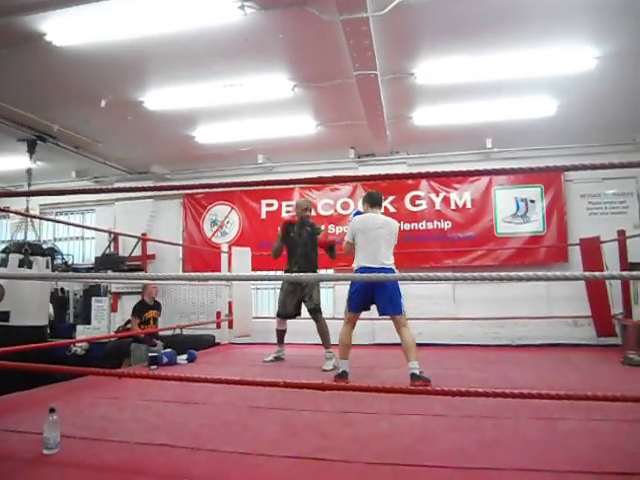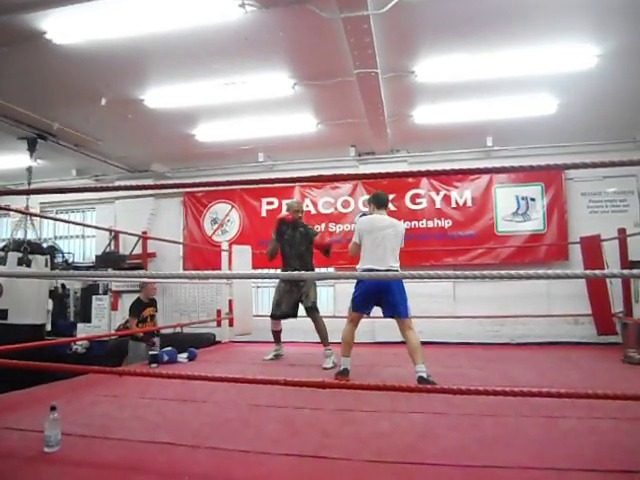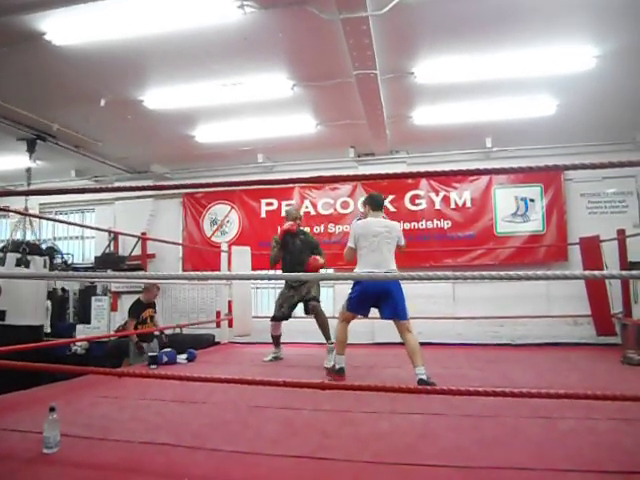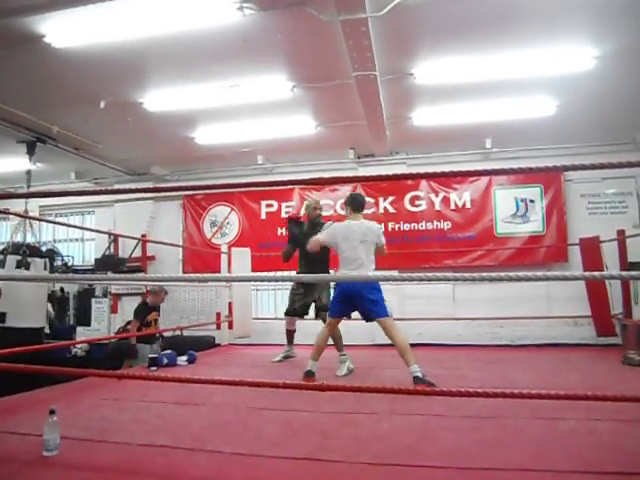
dt=0.2s
person 1, frame 1
left shoulder: (357, 220)
right shoulder: (393, 224)
left elbow: (346, 250)
left hip: (363, 275)
right hip: (386, 275)
left knee: (348, 323)
right knee: (402, 325)
left ankle: (343, 372)
right ankle: (415, 372)
person 1, frame 2
left shoulder: (363, 222)
right shoulder: (399, 226)
left elbow: (352, 252)
left hip: (368, 277)
right hip: (392, 278)
left knee: (351, 322)
right knee: (407, 328)
left ankle: (344, 369)
right ankle: (422, 374)
person 1, frame 3
left shoulder: (358, 226)
right shoulder: (395, 227)
left elbow: (348, 256)
left hip: (365, 281)
right hip: (389, 282)
left knee: (343, 321)
right knee: (406, 330)
left ankle: (338, 368)
right ankle: (422, 377)
person 1, frame 4
left shoulder: (336, 228)
right shoulder: (374, 228)
left elbow: (312, 246)
right elbow: (383, 252)
left hip: (344, 285)
right hip: (367, 284)
left knee: (329, 326)
right knee: (390, 329)
left ankle: (310, 370)
right ankle: (416, 375)
person 2, frame 1
left shoulder: (315, 230)
right shoulder: (287, 228)
left elbow: (333, 256)
right elbow: (275, 254)
left wrist: (331, 246)
right wrist: (283, 235)
left knee: (316, 314)
right knee: (281, 315)
left ankle: (330, 355)
right ankle: (280, 351)
person 2, frame 2
left shoulder: (309, 231)
right shoulder: (279, 231)
left elbow: (326, 252)
right elbow: (270, 256)
left wrist: (326, 246)
right wrist: (278, 234)
left hip: (306, 279)
right hip: (287, 280)
left knee: (313, 313)
right knee: (275, 315)
left ankle: (328, 353)
right ankle: (278, 349)
person 2, frame 3
left shoulder: (309, 238)
right shoulder: (280, 239)
left elbow: (321, 257)
right elbow: (273, 262)
left wrist: (320, 262)
right wrist: (281, 242)
left hip: (309, 282)
right hip: (291, 284)
left knee: (314, 307)
right knee: (276, 319)
left ankle: (330, 347)
right ankle: (277, 351)
person 2, frame 4
right shoulder: (298, 229)
right elbow: (285, 257)
right wrist: (290, 235)
left knee: (326, 316)
right knee: (291, 315)
left ankle: (344, 360)
right ankle: (289, 350)
